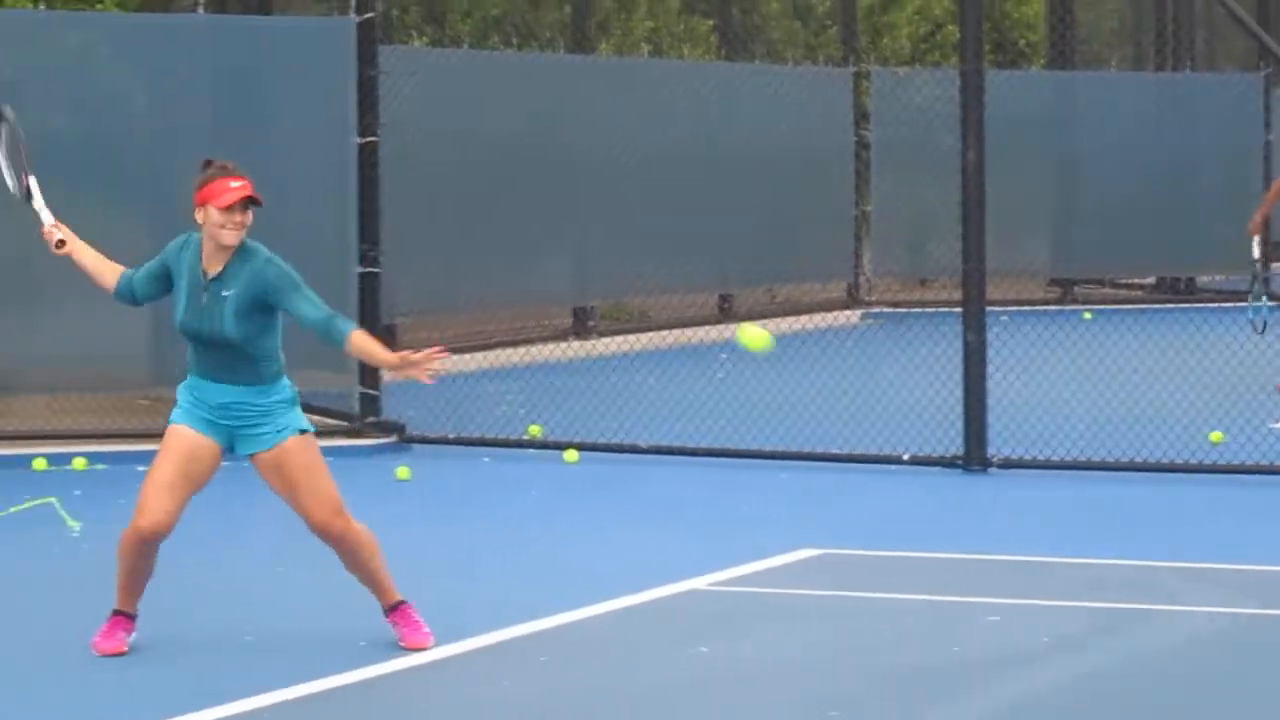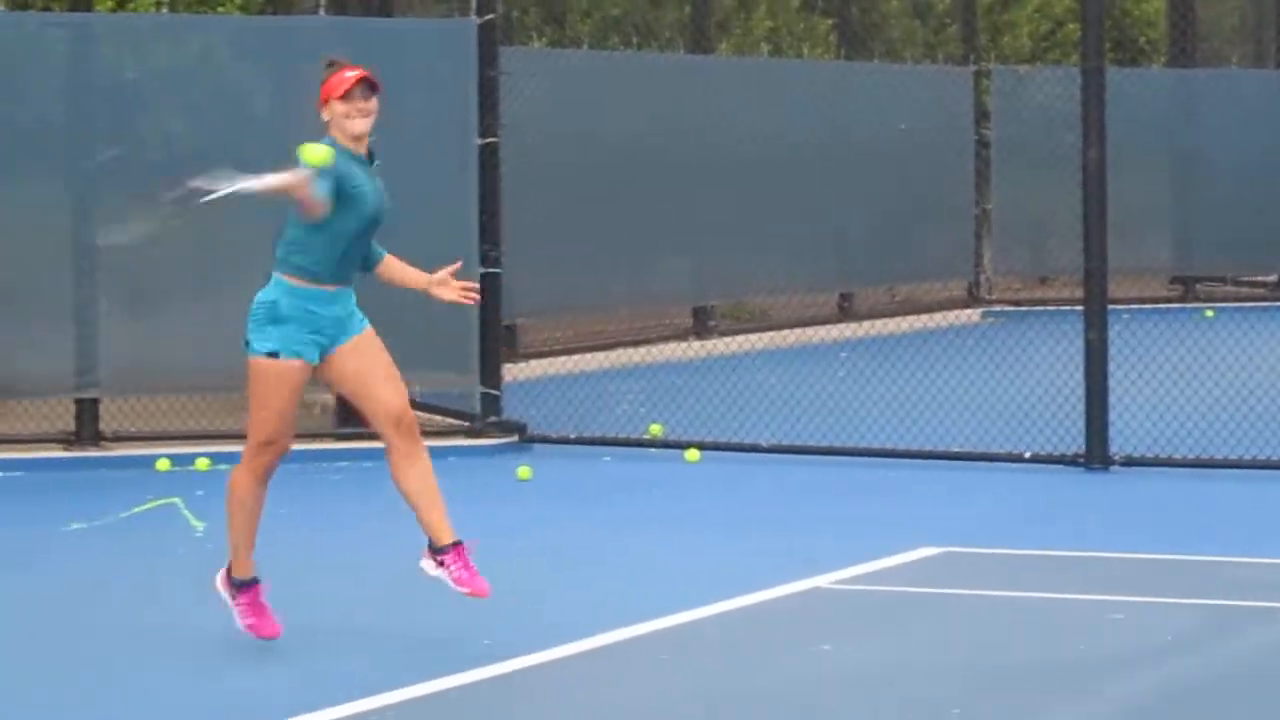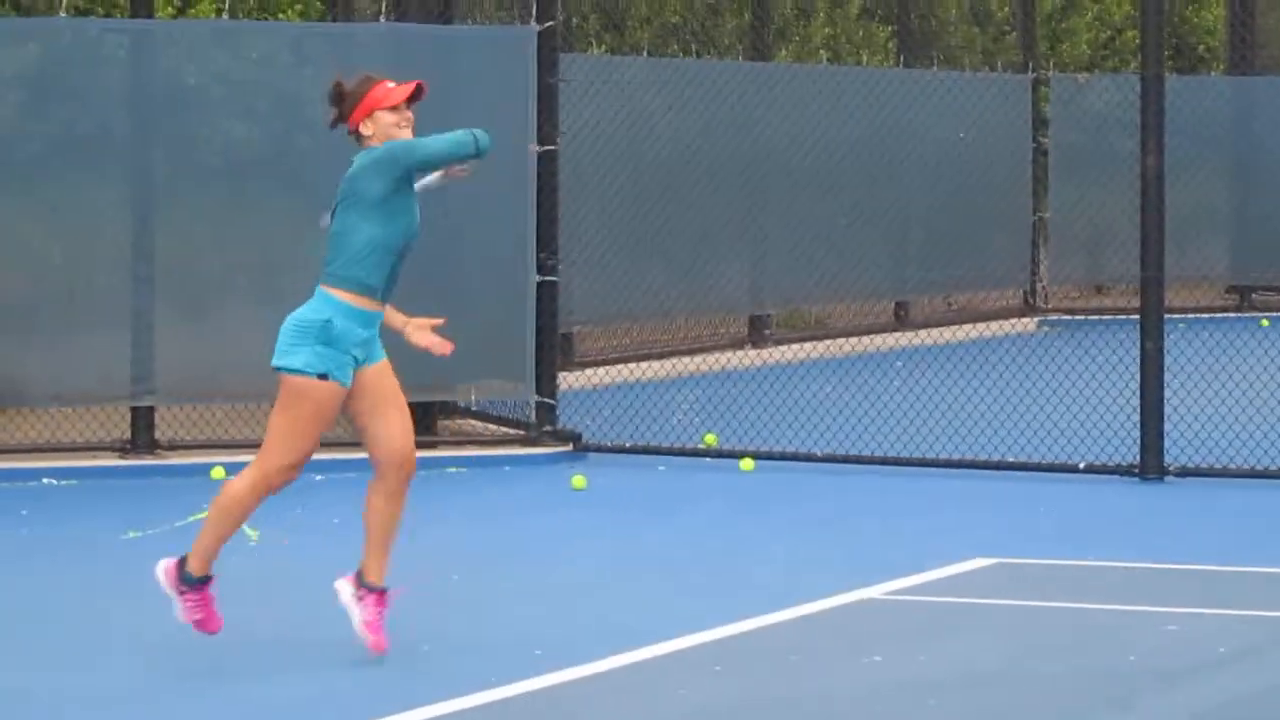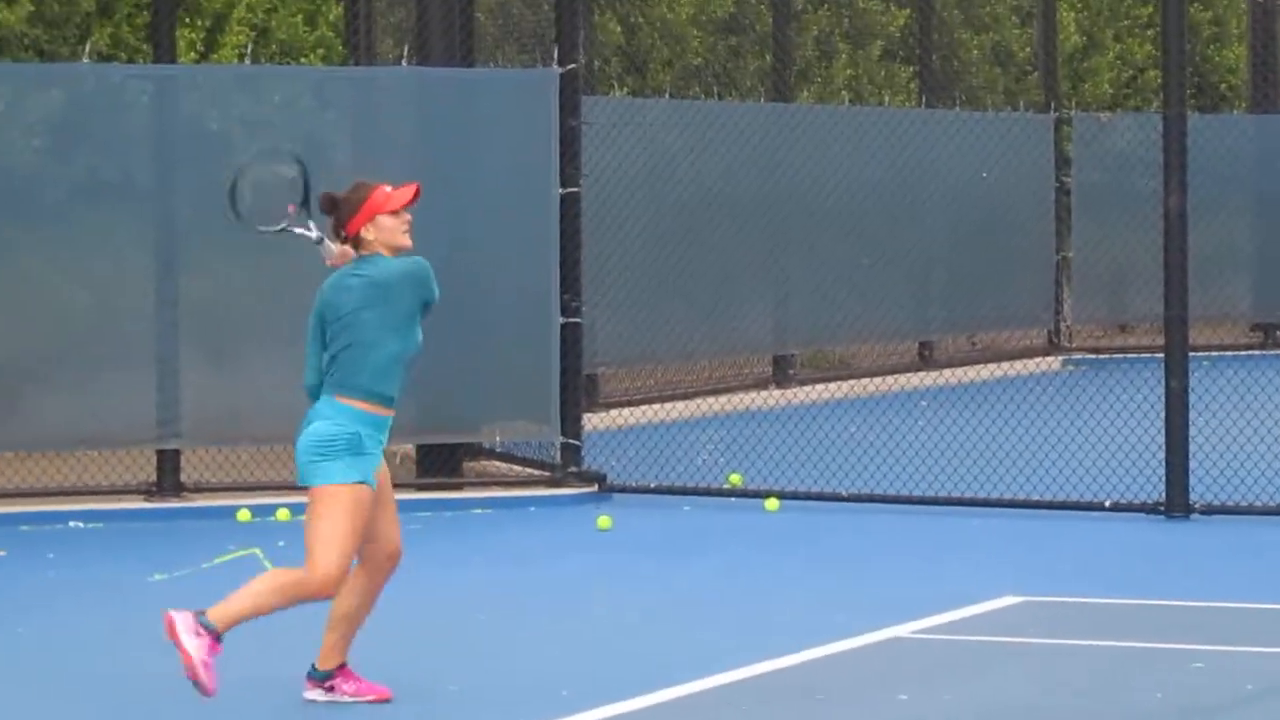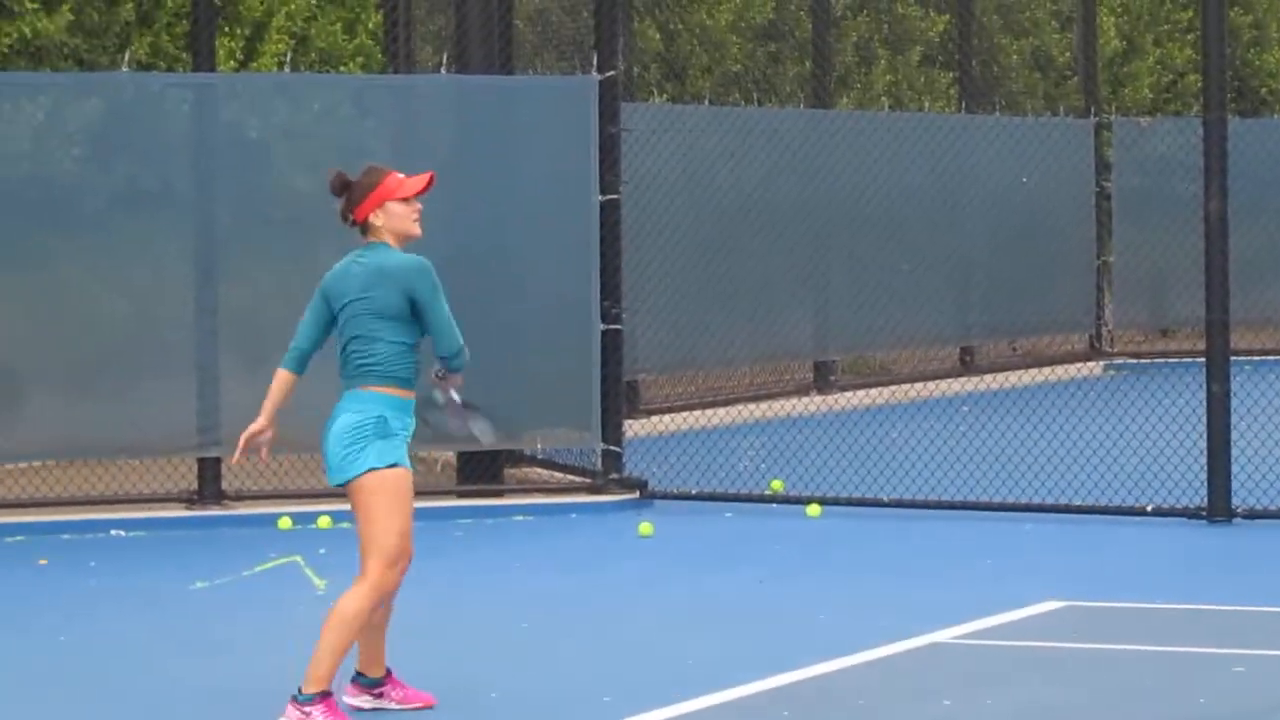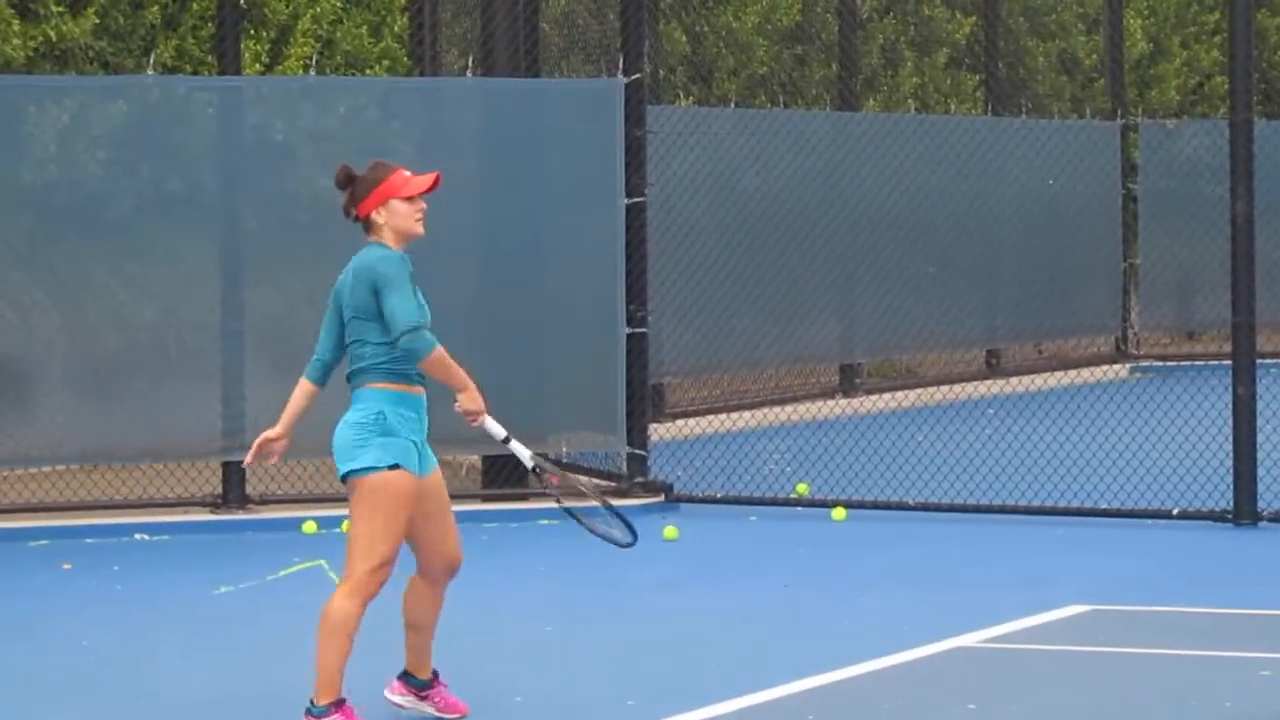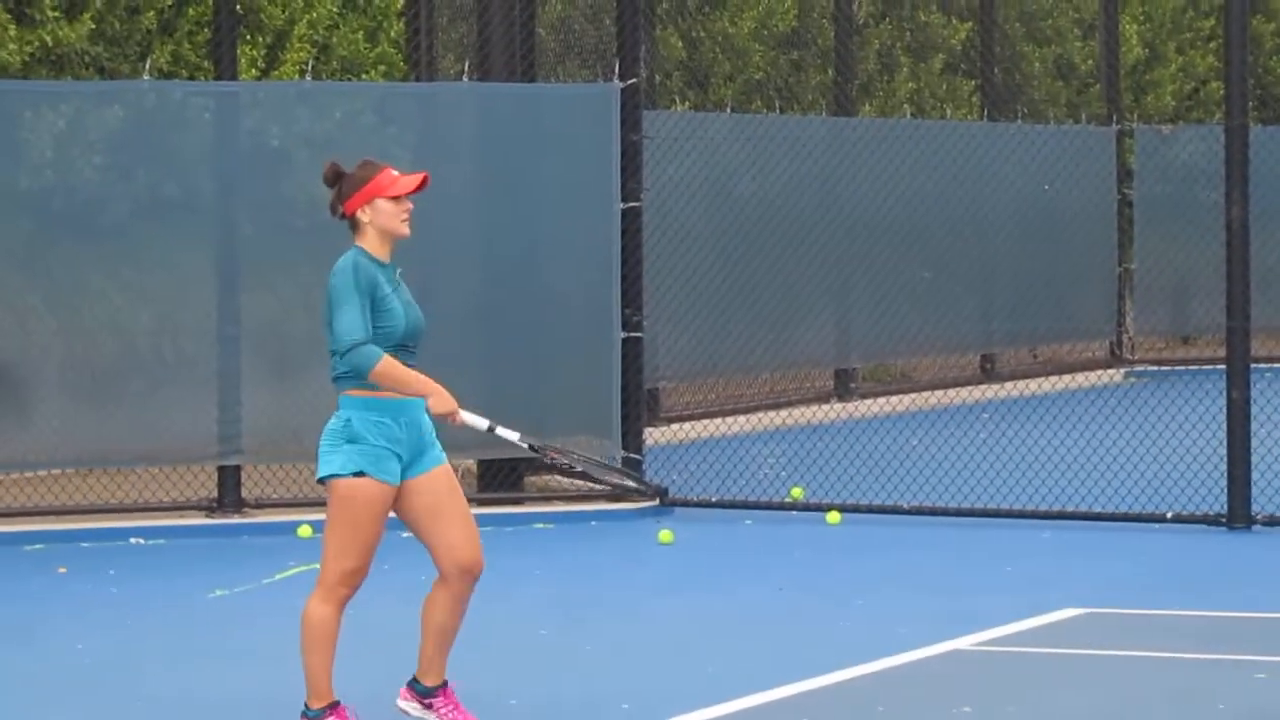
dt=0.2s
person 1, frame 1
left shoulder: (267, 271)
right shoulder: (182, 253)
left elbow: (327, 322)
right elbow: (132, 288)
left wrist: (391, 360)
right wrist: (70, 244)
left hip: (267, 406)
right hip: (202, 402)
left knee: (332, 524)
right knee: (148, 525)
left ankle: (396, 606)
right ankle: (123, 615)
person 1, frame 2
left shoulder: (368, 168)
right shoulder: (326, 158)
right elbow: (315, 211)
left wrist: (426, 283)
right wrist: (296, 187)
left hip: (340, 313)
right hip: (286, 313)
left knee: (400, 423)
right knee: (264, 452)
left ankle: (446, 550)
right ankle: (240, 583)
person 1, frame 3
left shoulder: (359, 180)
right shoulder: (385, 161)
right elbow: (473, 142)
left wrist: (403, 325)
right wrist: (462, 145)
left hip: (357, 336)
right hip: (327, 333)
left knee: (399, 462)
right knee: (277, 470)
left ankle: (368, 585)
right ankle: (190, 572)
person 1, frame 4
left shoulder: (333, 289)
right shoulder: (414, 273)
left elbow: (317, 378)
left hip: (355, 435)
right hip: (348, 439)
left knee: (383, 555)
right knee: (323, 576)
left ankle: (329, 672)
right ankle: (204, 626)
person 1, frame 5
left shoulder: (339, 274)
right shoulder: (413, 268)
left elbow: (297, 352)
right elbow: (451, 352)
left wrist: (265, 420)
right wrist: (449, 382)
left hip: (368, 425)
right hip: (375, 428)
left knee: (391, 564)
right knee: (383, 572)
person 1, frame 6
left shoulder: (357, 273)
right shoulder: (391, 262)
left elbow: (320, 362)
right elbow: (416, 340)
left wrist: (283, 425)
right wrist: (467, 388)
left hip: (405, 429)
right hip: (380, 427)
left knee: (443, 562)
right knee: (367, 575)
person 1, frame 7
left shoulder: (387, 271)
right shoulder: (351, 270)
right elbow: (355, 354)
right wrist: (430, 391)
left hip: (415, 435)
right hip: (365, 433)
left knee: (464, 565)
right knee: (340, 582)
